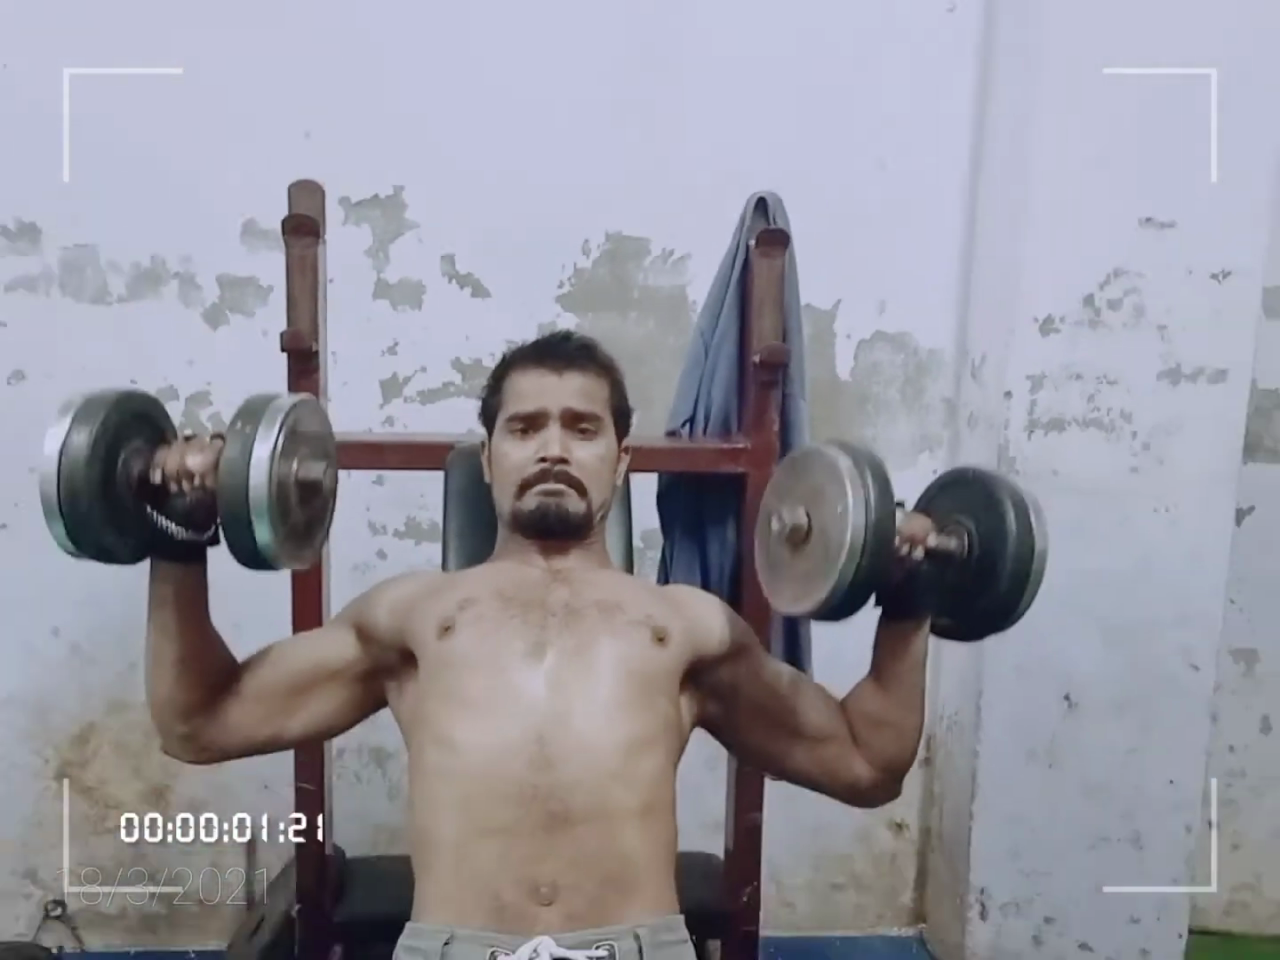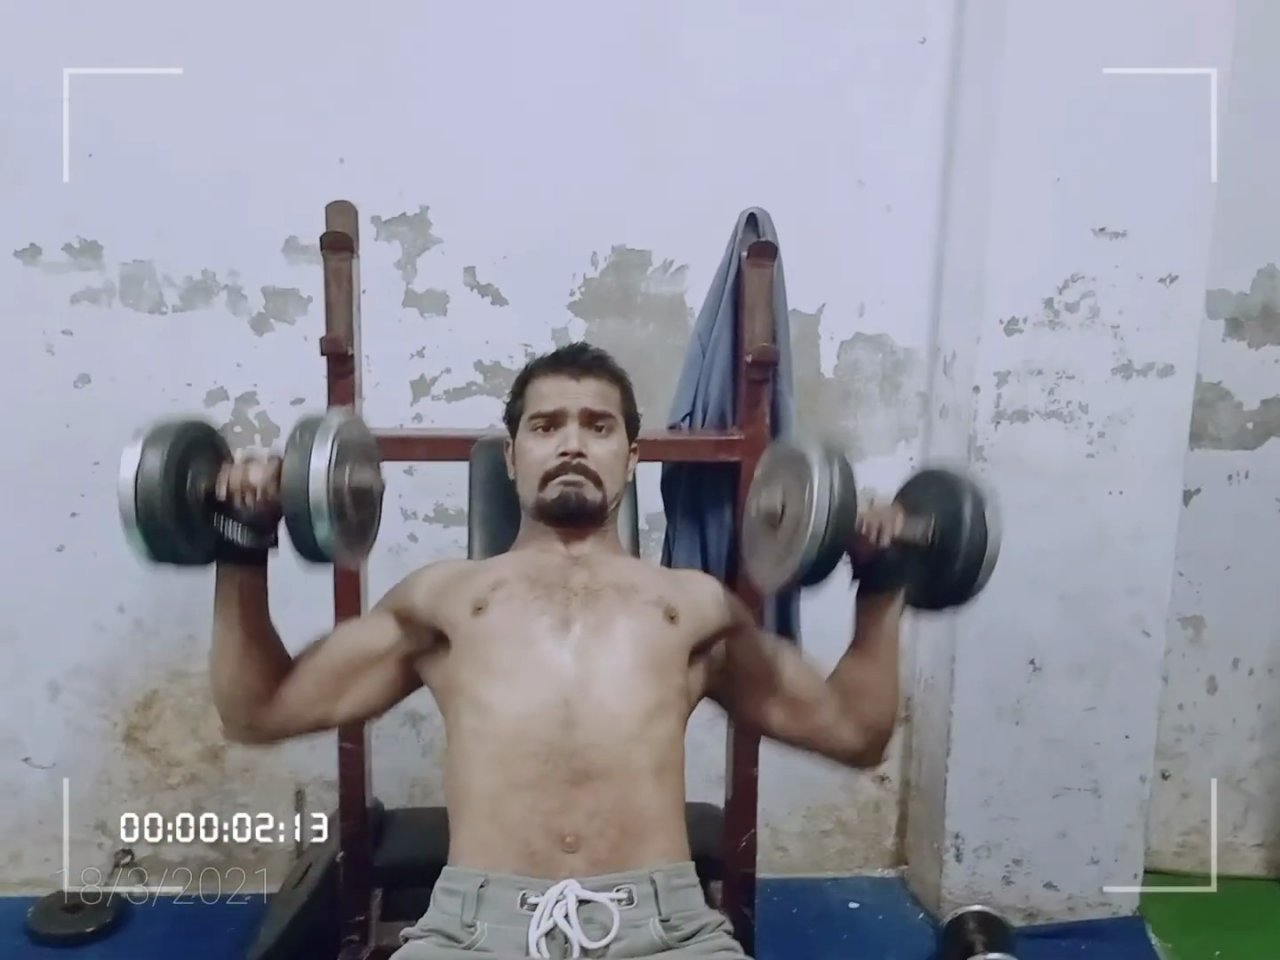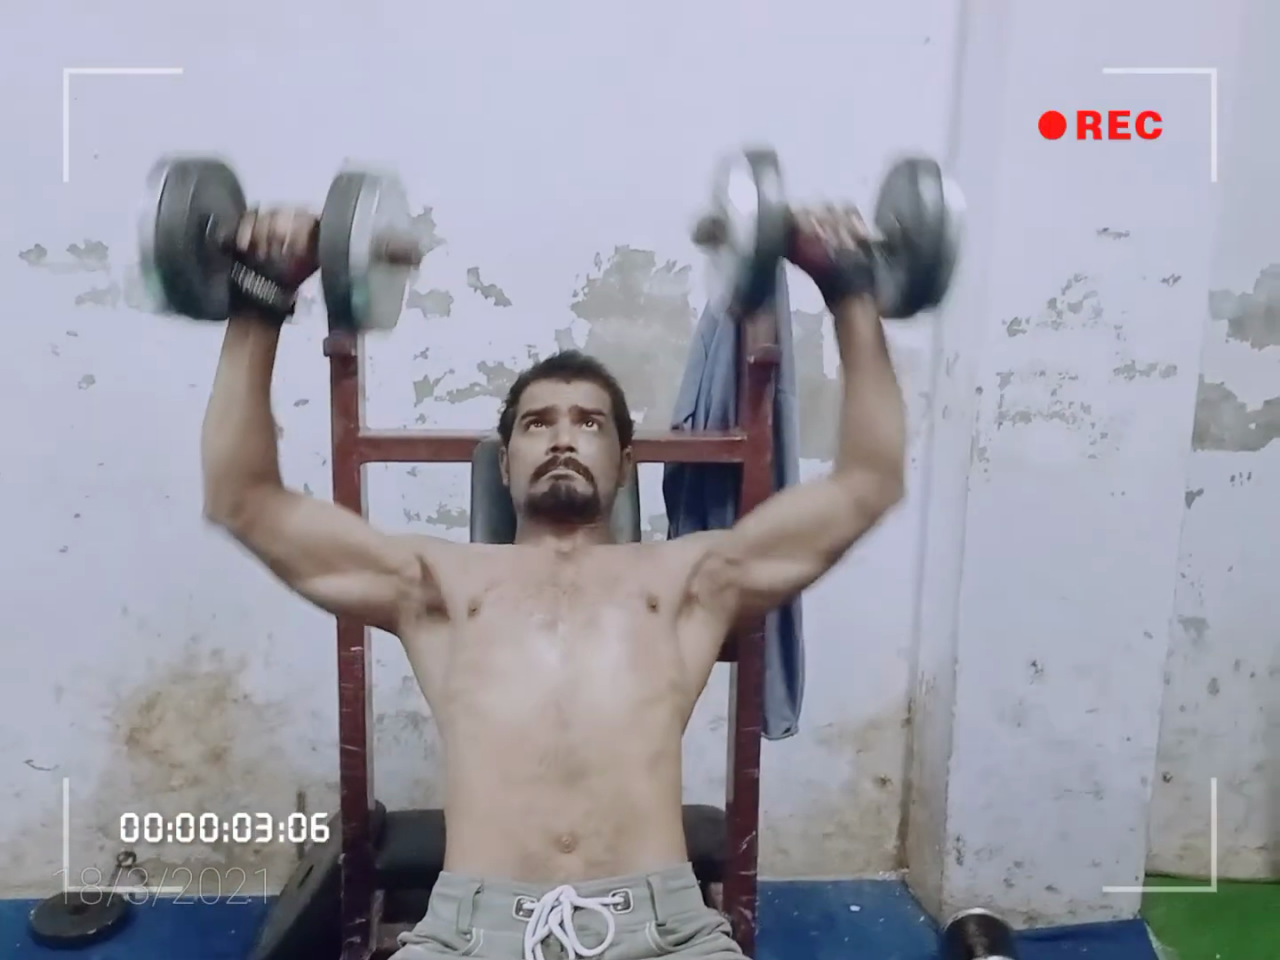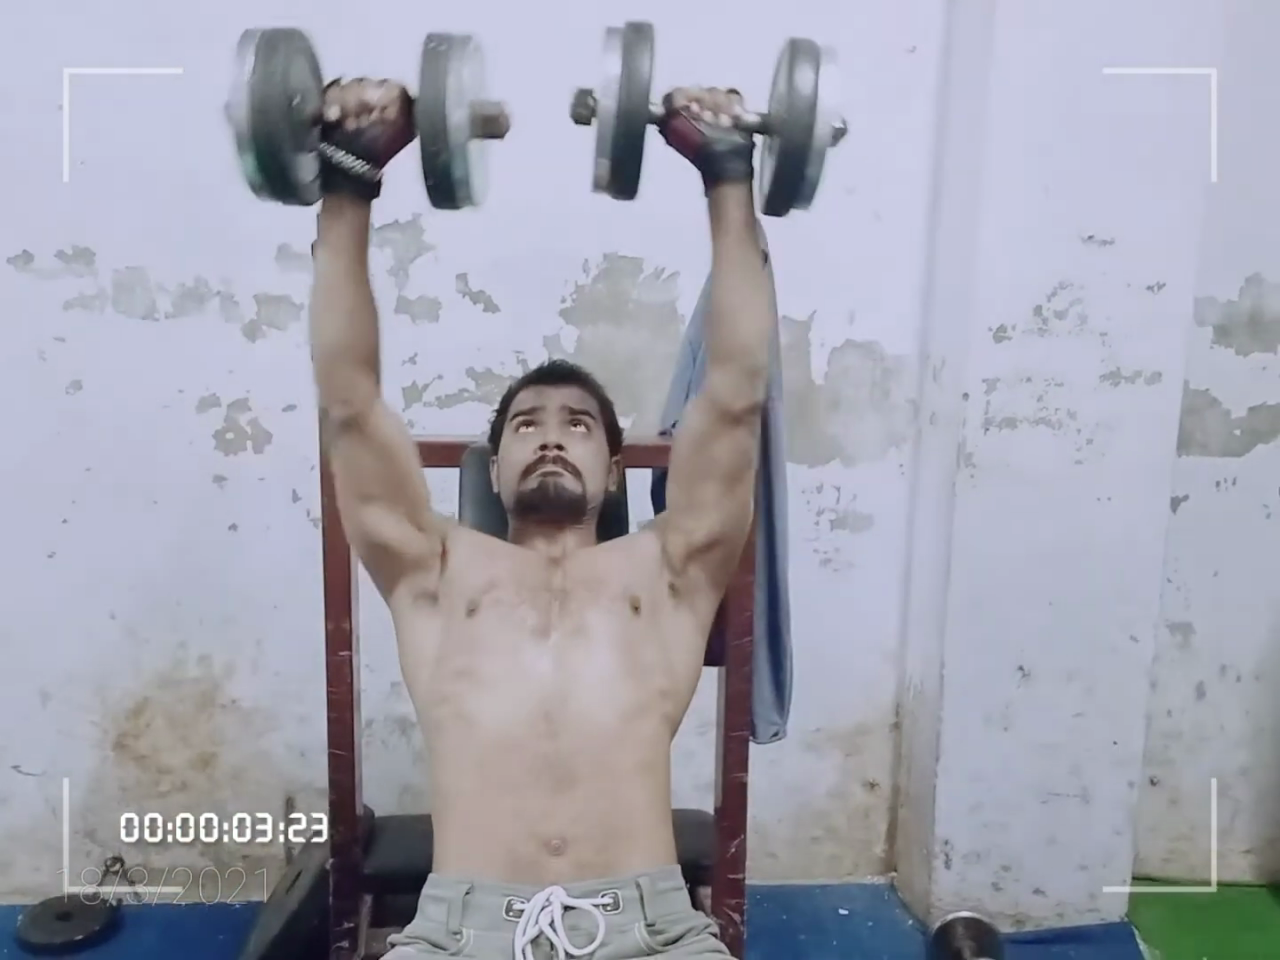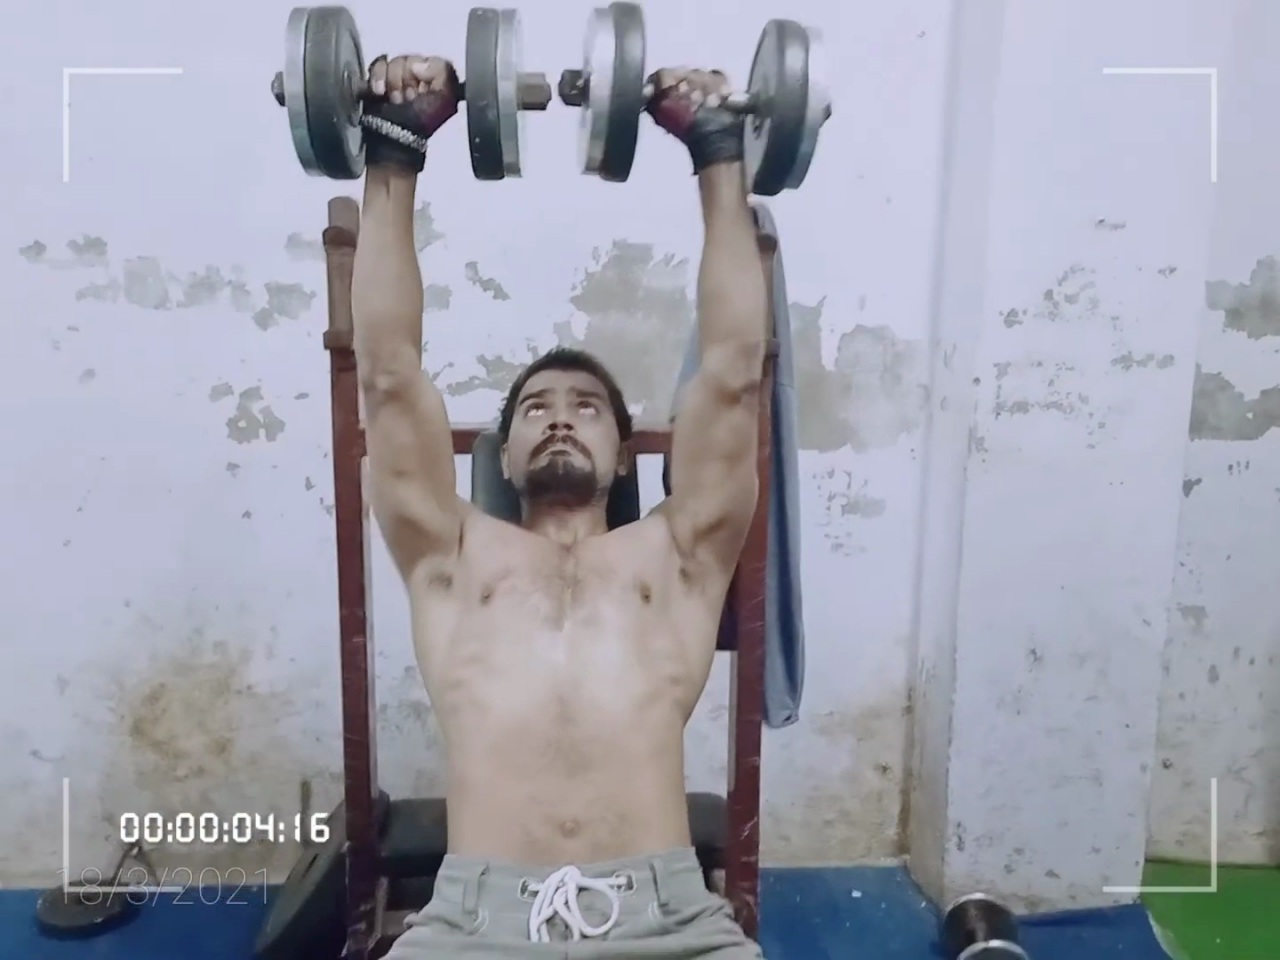
dt=0.7s
person 1, frame 1
left shoulder: (688, 623)
right shoulder: (413, 609)
left elbow: (866, 763)
right elbow: (204, 722)
left wrist: (907, 603)
right wrist: (181, 546)
person 1, frame 2
left shoulder: (695, 603)
right shoulder: (442, 596)
left elbow: (856, 733)
right elbow: (256, 712)
left wrist: (879, 583)
right wrist: (245, 542)
person 1, frame 3
left shoulder: (686, 578)
right shoulder: (438, 580)
left elbow: (869, 485)
right elbow: (241, 501)
left wrist: (850, 293)
right wrist: (259, 301)
person 1, frame 4
left shoulder: (665, 571)
right shoulder: (437, 572)
left elbow: (734, 392)
right elbow: (348, 398)
left wrist: (727, 178)
right wrist: (348, 181)
person 1, frame 5
left shoulder: (675, 557)
right shoulder: (453, 555)
left elbow: (731, 374)
right elbow: (389, 373)
left wrist: (719, 157)
right wrist: (393, 156)
